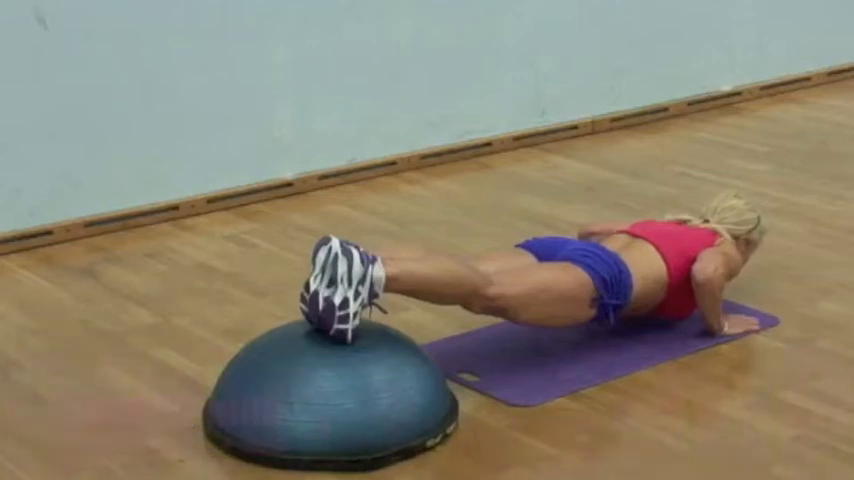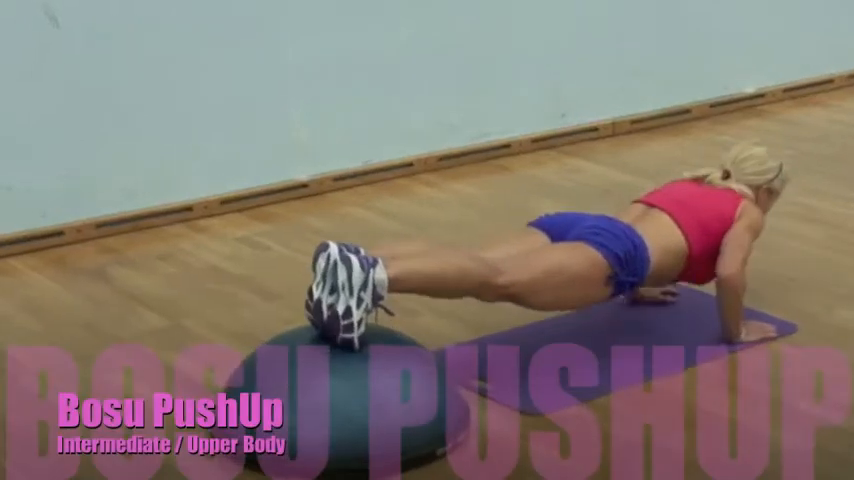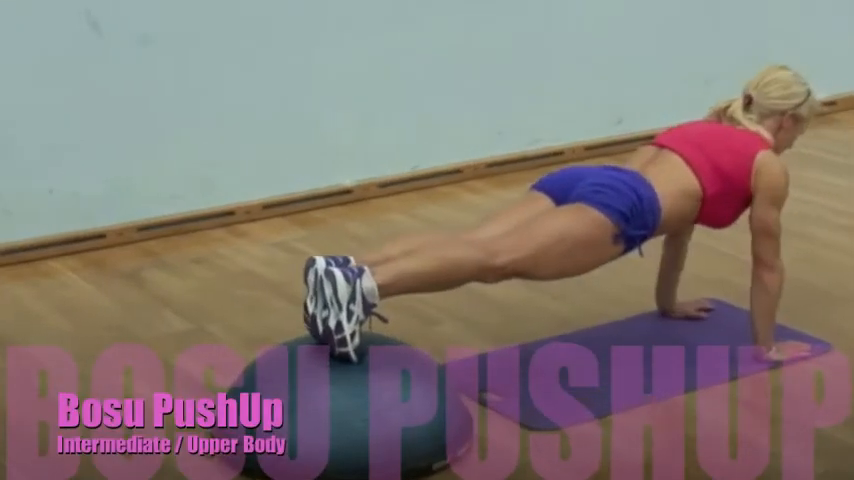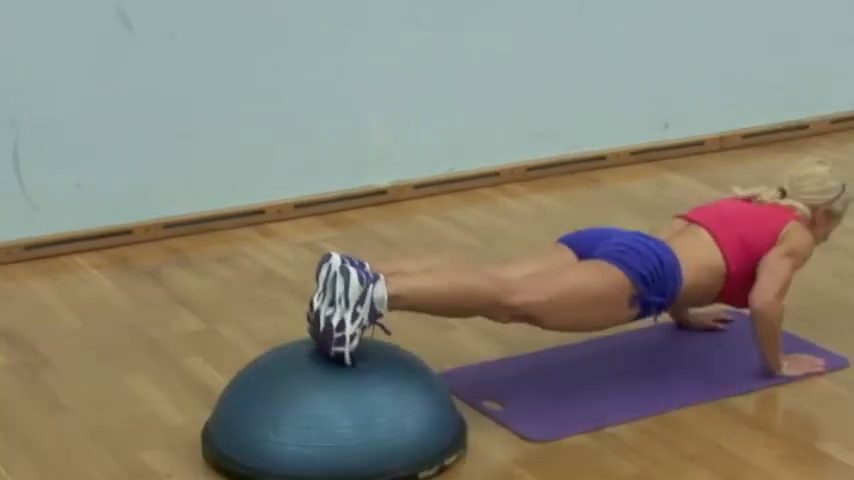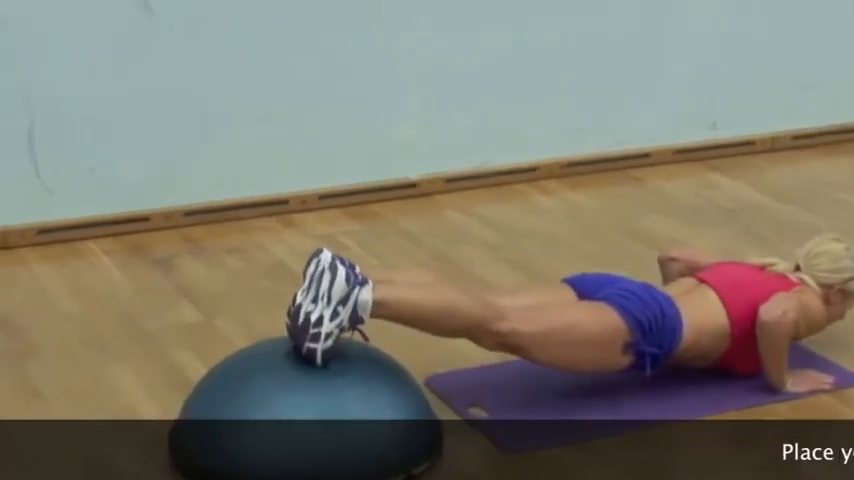
dt=0.7s
person 1, frame 1
left shoulder: (665, 227)
right shoulder: (725, 253)
left elbow: (587, 230)
right elbow: (704, 275)
right wrist: (718, 324)
left hip: (557, 249)
right hip: (601, 277)
left knee: (473, 281)
right knee: (491, 294)
left ankle: (355, 261)
right ankle: (371, 275)
person 1, frame 2
left shoulder: (685, 185)
right shoulder: (748, 214)
right elbow: (729, 275)
left wrist: (634, 288)
right wrist: (735, 331)
left hip: (574, 225)
right hip: (613, 251)
left knee: (476, 265)
right knee: (502, 282)
left ankle: (353, 262)
right ankle: (376, 278)
person 1, frame 3
left shoulder: (705, 129)
right shoulder: (769, 166)
left elbow: (676, 210)
right elbow: (767, 265)
left wrist: (667, 304)
right wrist: (766, 348)
left hip: (581, 180)
right hip: (620, 204)
left knee: (470, 243)
right knee: (500, 260)
left ankle: (347, 270)
right ankle: (367, 288)
person 1, frame 4
left shoulder: (741, 206)
right shoulder: (796, 238)
right elbow: (763, 300)
left wrist: (683, 313)
right wrist: (776, 364)
left hip: (606, 242)
right hip: (642, 273)
left knee: (493, 283)
right knee: (513, 302)
left ankle: (359, 276)
right ankle: (373, 293)
person 1, frame 5
left shoulder: (754, 271)
left elbow: (672, 256)
right elbow: (772, 318)
right wrist: (781, 379)
left hip: (610, 290)
right hip: (641, 326)
left knee: (488, 309)
right knee: (505, 328)
left ankle: (348, 279)
right ankle: (360, 299)
